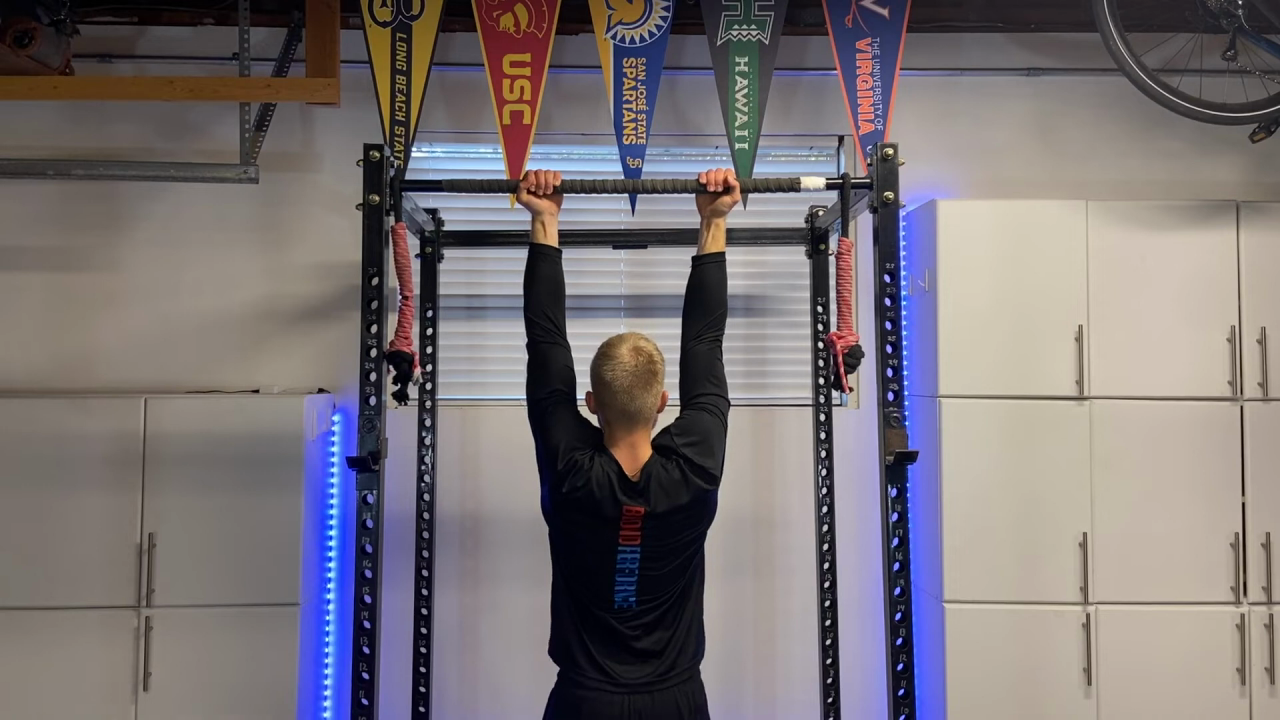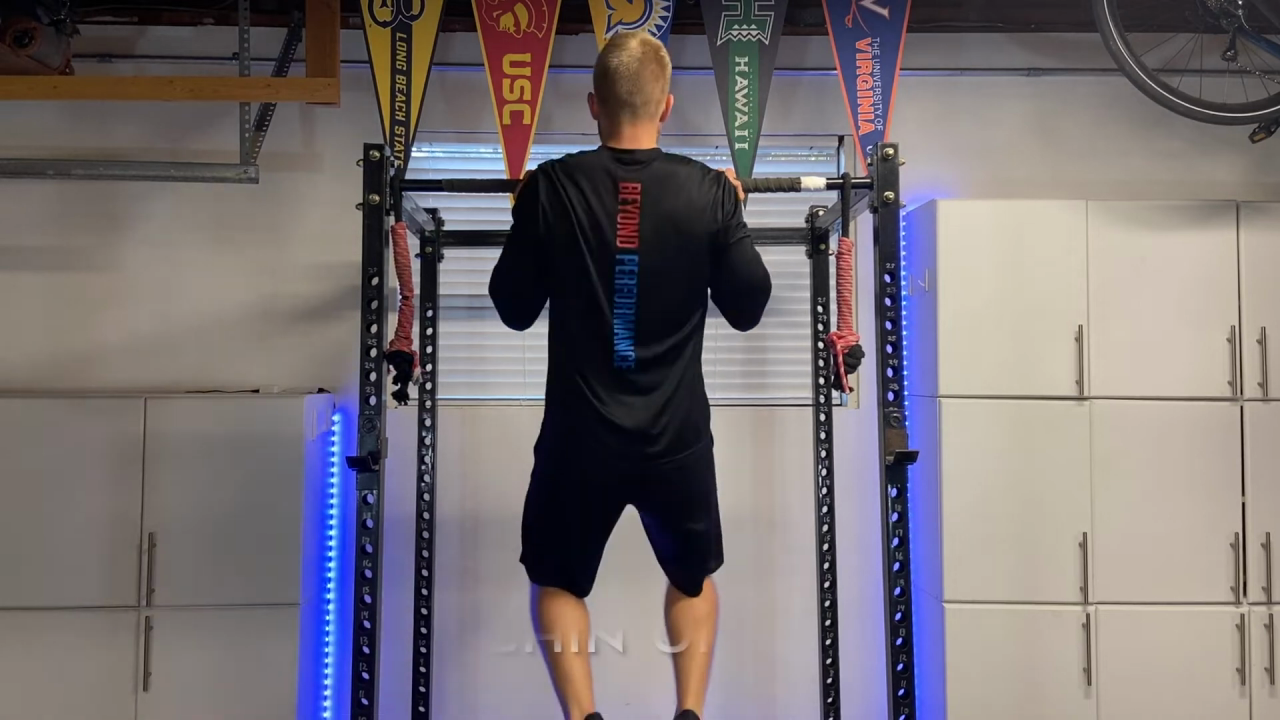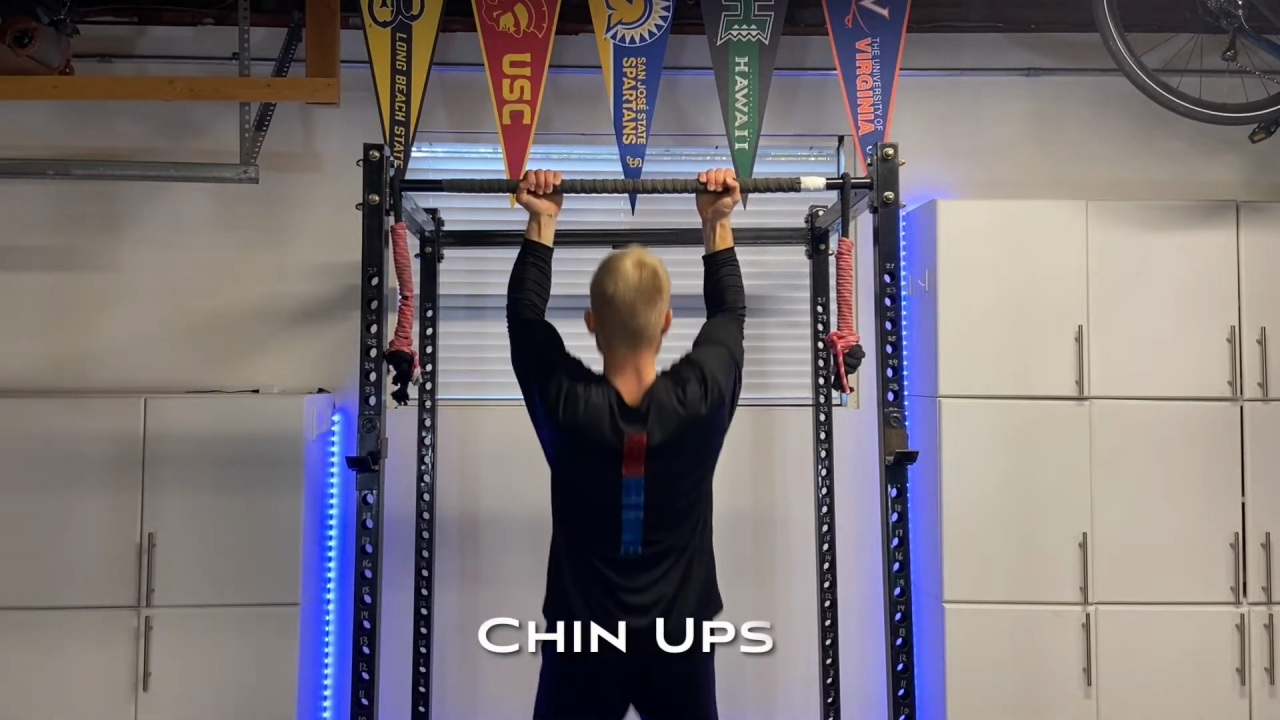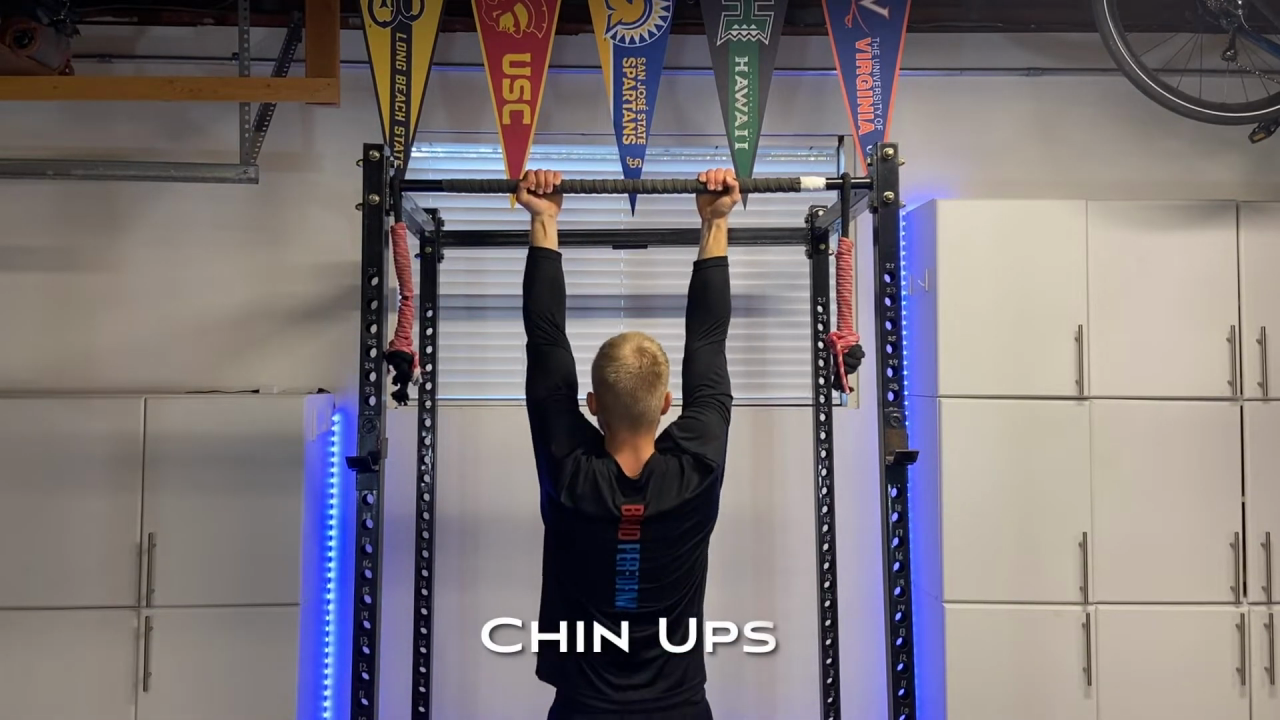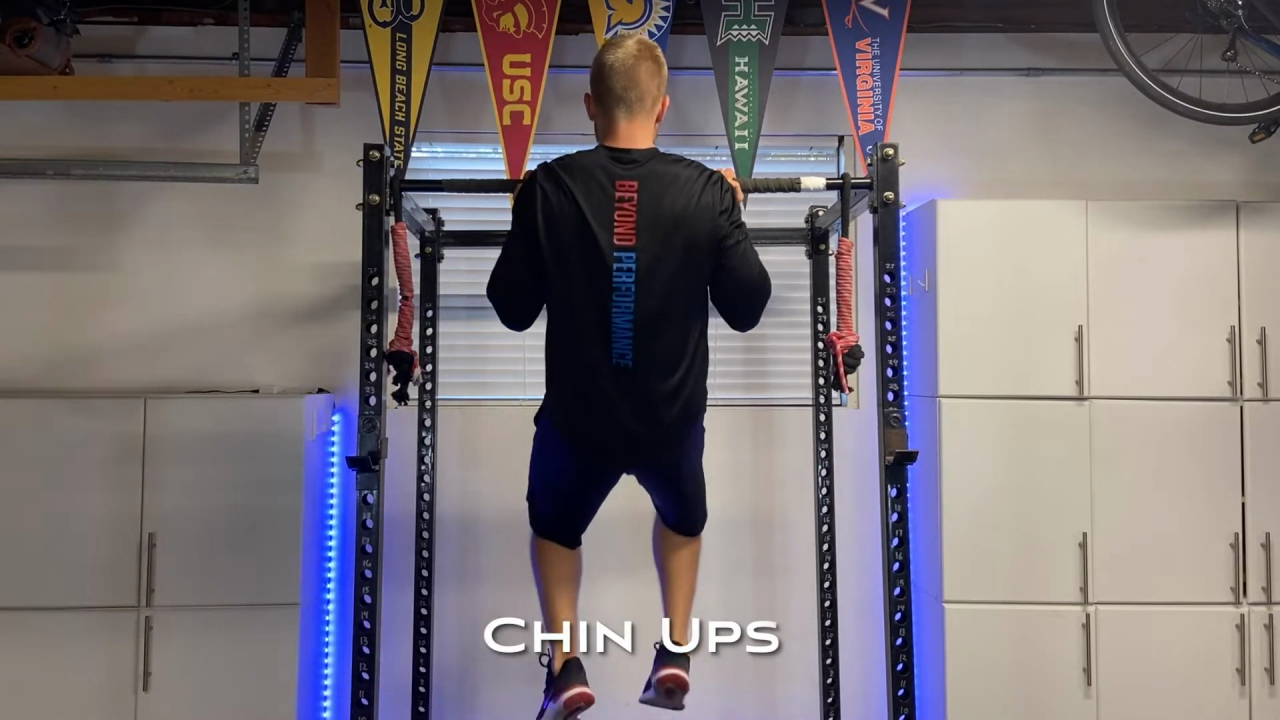
dt=1s
person 1, frame 1
left shoulder: (569, 473)
right shoulder: (694, 474)
left elbow: (546, 340)
right elbow: (704, 340)
left wrist: (544, 223)
right wrist: (713, 223)
person 1, frame 2
left shoulder: (551, 187)
right shoulder: (708, 191)
left elbow: (514, 308)
right elbow: (747, 307)
left hip: (580, 440)
right hip: (676, 439)
left knee: (557, 582)
right knee: (692, 578)
person 1, frame 3
left shoulder: (566, 407)
right shoulder: (701, 401)
left elbow: (523, 315)
right elbow: (730, 313)
left wrist: (542, 221)
right wrist: (717, 222)
left hip: (583, 641)
right hip: (678, 638)
person 1, frame 4
left shoulder: (568, 475)
right shoulder: (696, 472)
left elbow: (546, 339)
right elbow: (707, 339)
left wrist: (544, 224)
right wrist: (715, 224)
person 1, frame 5
left shoulder: (549, 187)
right shoulder: (706, 191)
left elbow: (513, 308)
right elbow: (746, 308)
left hip: (577, 420)
right hip: (671, 420)
left knee: (555, 528)
right knee: (682, 521)
right ankle: (675, 653)
